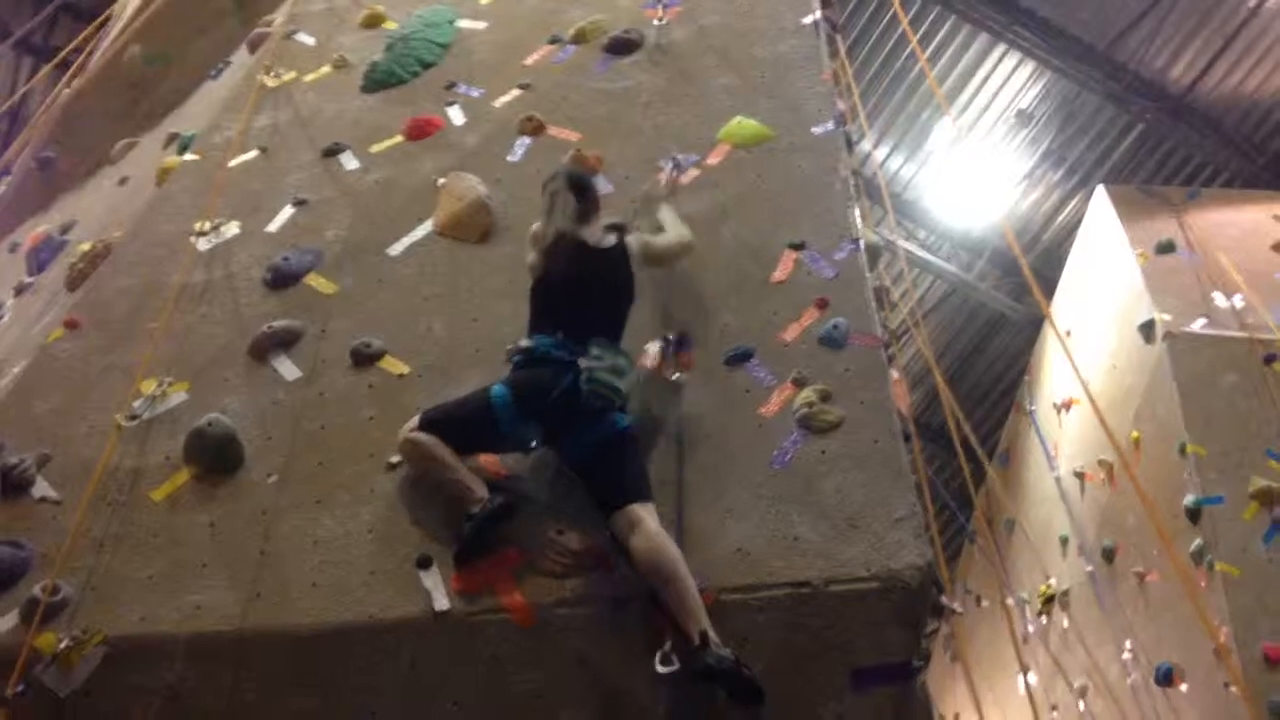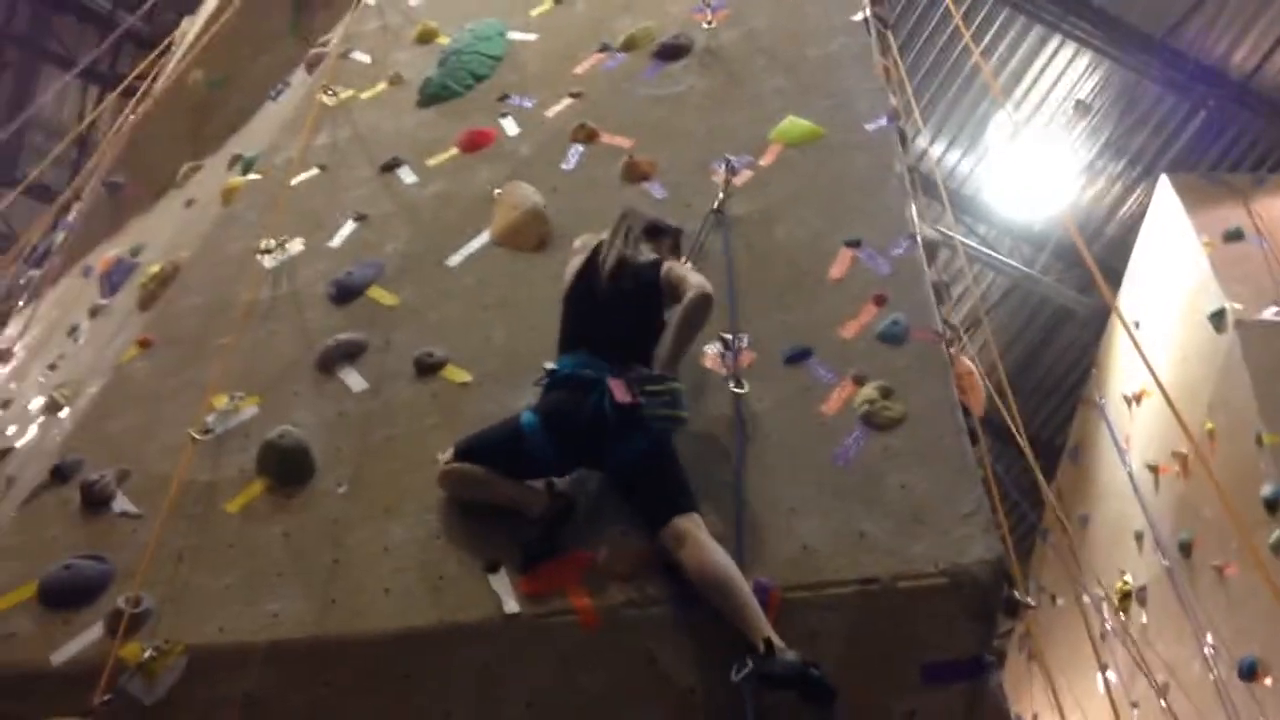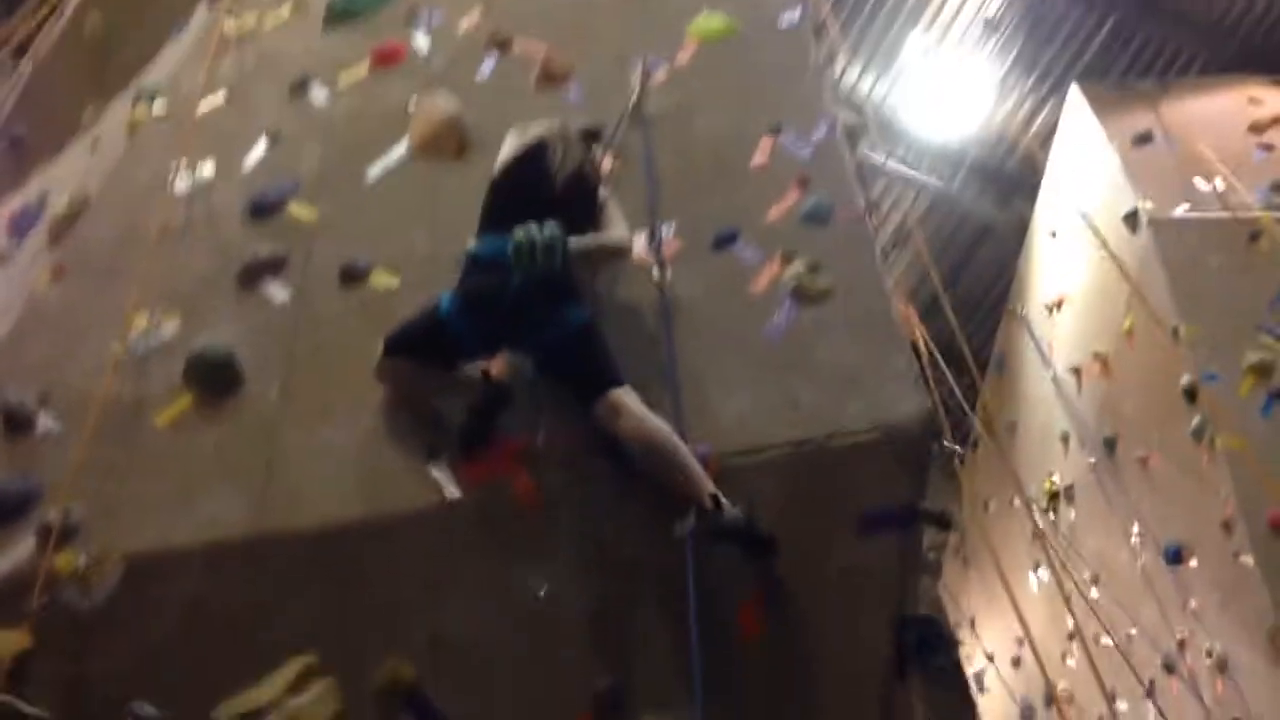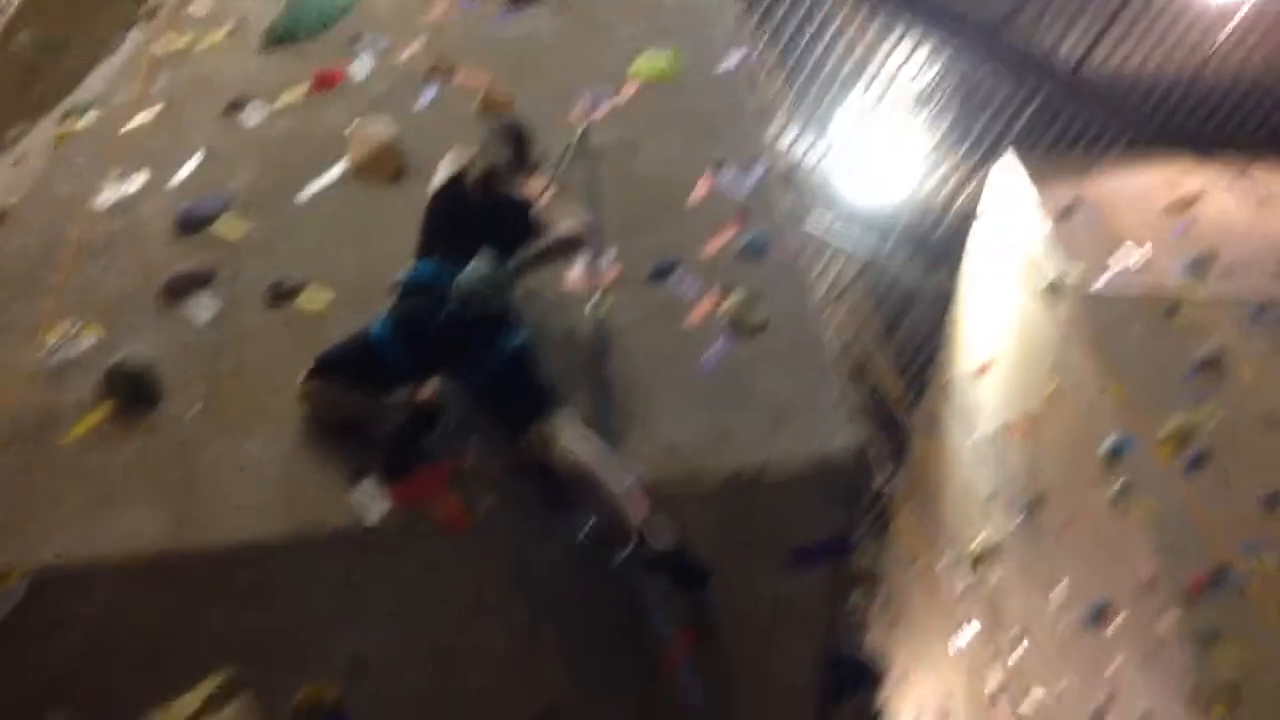
dt=1s
person 1, frame 1
left shoulder: (544, 240)
right shoulder: (632, 249)
right elbow: (681, 240)
right wrist: (664, 206)
left hip: (537, 386)
right hip: (600, 401)
left knee: (413, 436)
right knee: (639, 521)
left ankle: (481, 500)
right ankle: (707, 644)
person 1, frame 2
left shoulder: (584, 257)
right shoulder: (667, 272)
right elbow: (701, 295)
right wrist: (663, 372)
left hip: (566, 406)
right hip: (631, 416)
left knee: (452, 469)
right knee: (687, 533)
left ankle: (541, 502)
right ankle: (771, 649)
person 1, frame 3
left shoulder: (518, 148)
right shoulder: (593, 190)
right elbow: (619, 242)
left wrist: (557, 133)
right wrist: (562, 247)
left hip: (486, 288)
right hip: (551, 297)
left knee: (391, 366)
right knee: (620, 406)
left ankle: (484, 388)
right ankle: (715, 507)
person 1, frame 4
left shoulder: (452, 175)
right shoulder: (523, 211)
right elbow: (573, 233)
right wrist: (510, 270)
left hip: (419, 314)
right hip: (482, 324)
left knee: (314, 389)
right knee: (554, 429)
left ankle: (409, 411)
right ankle: (641, 525)
